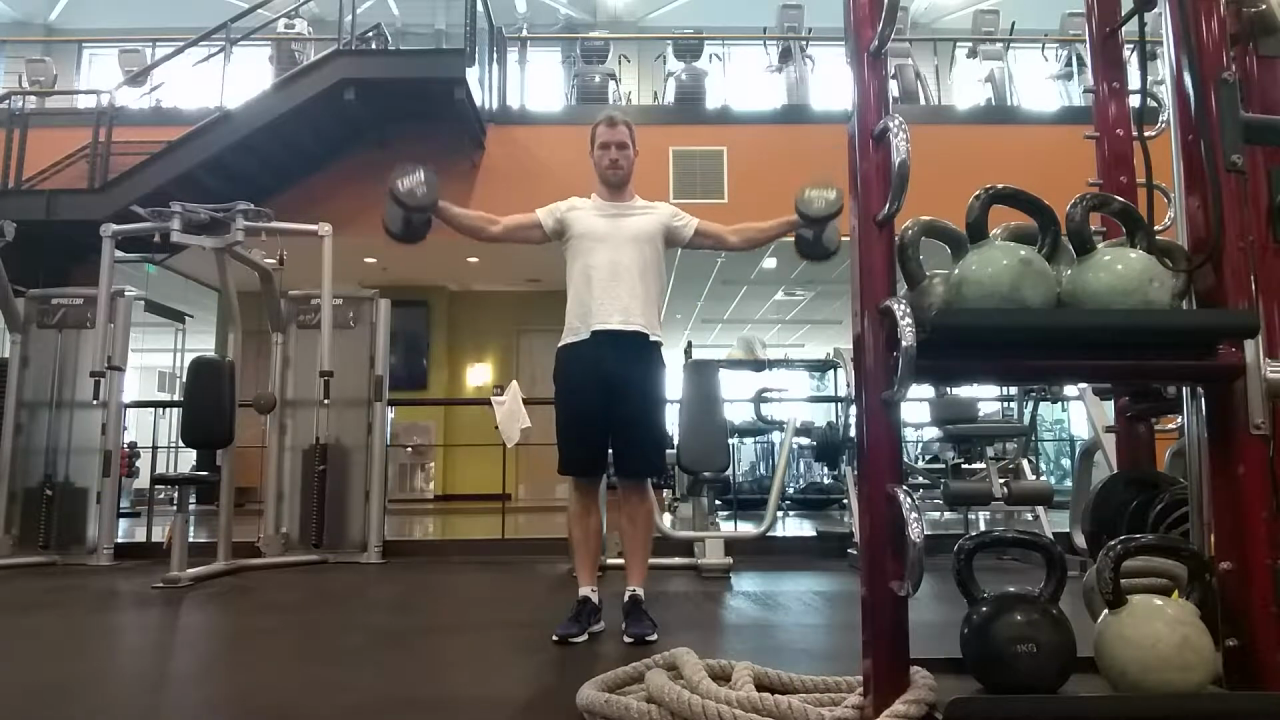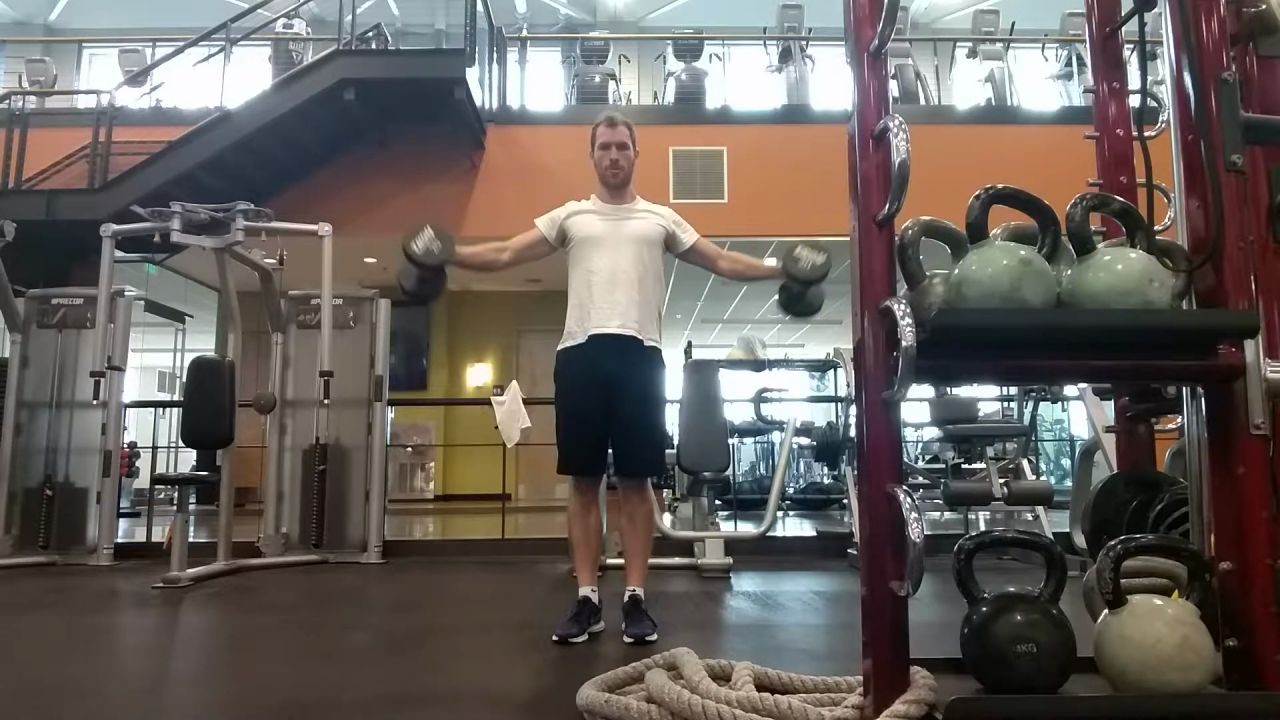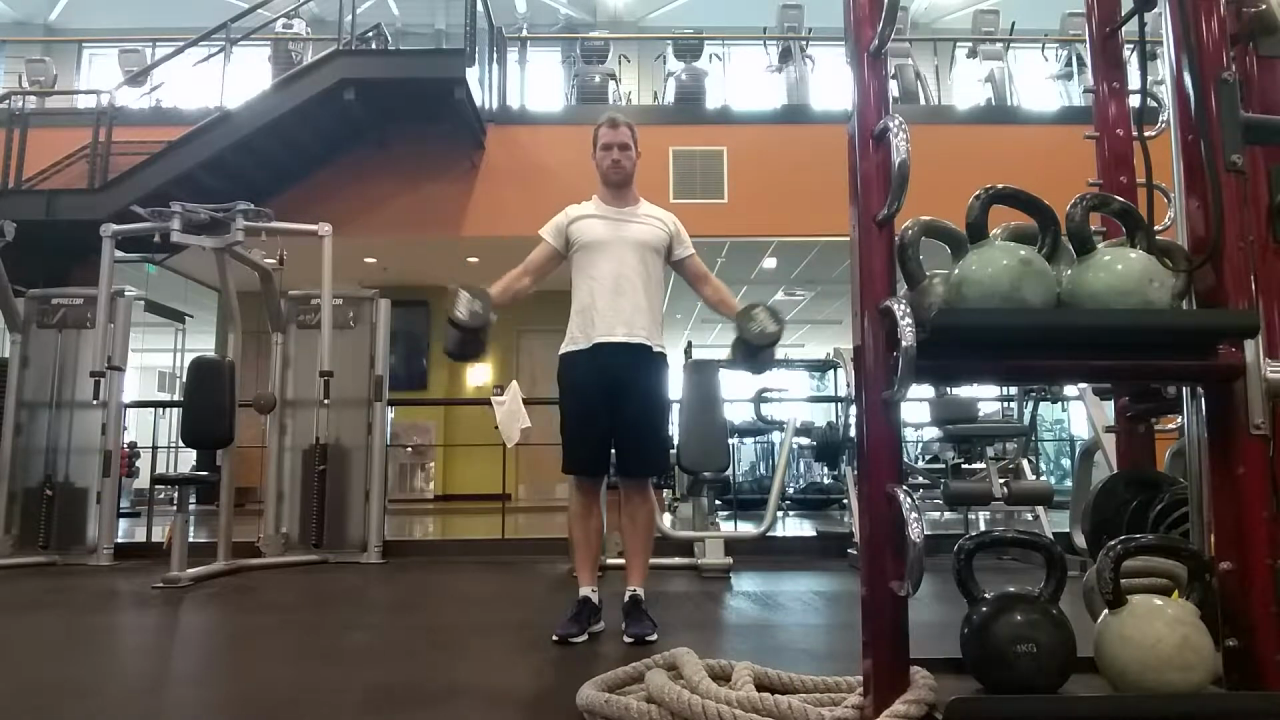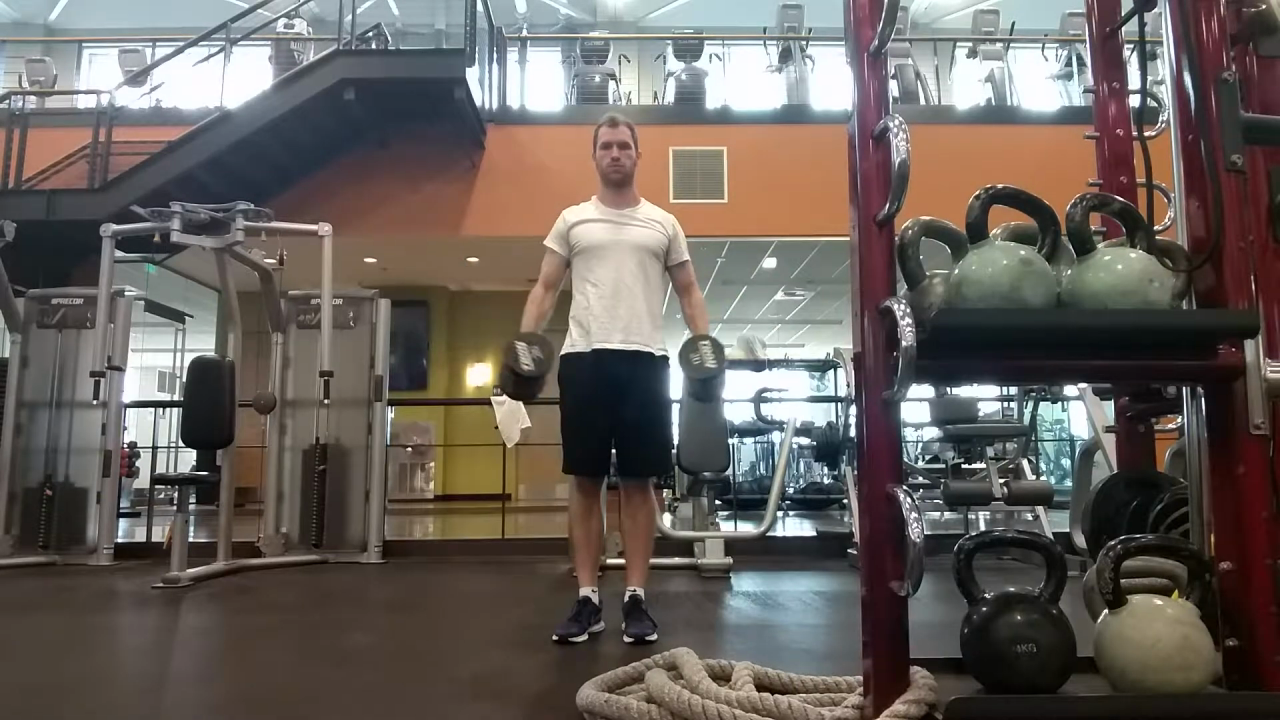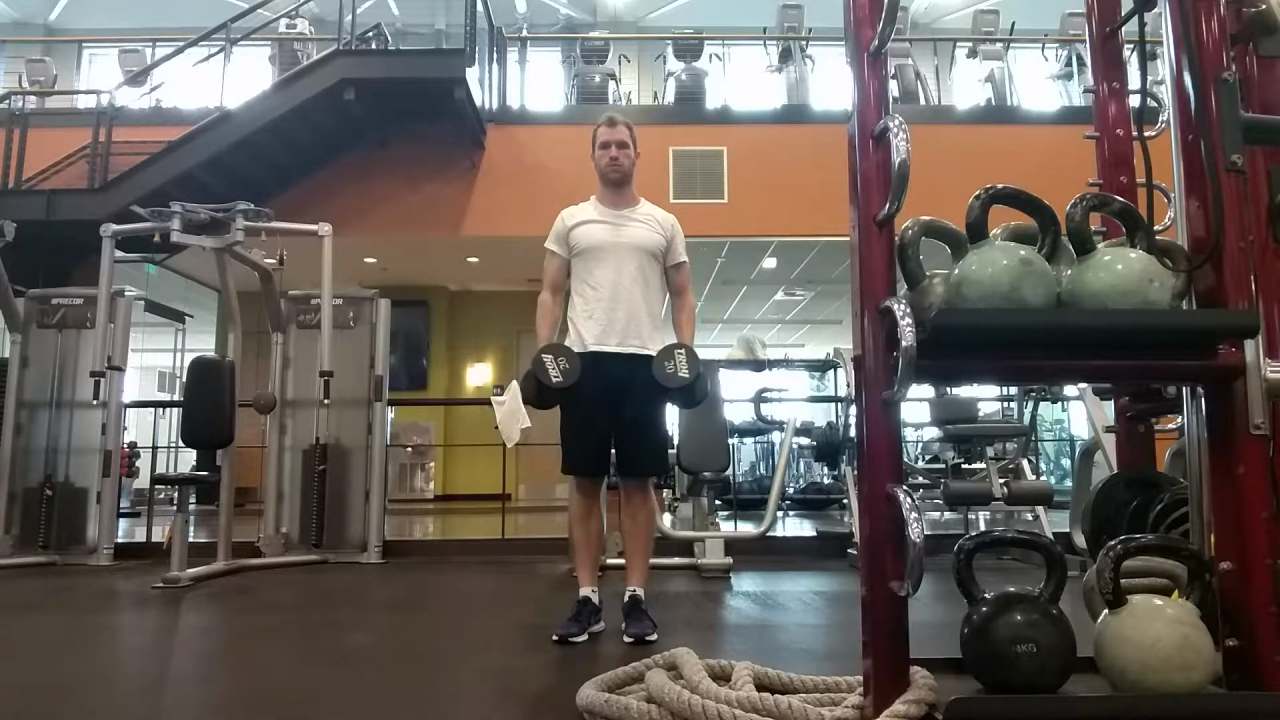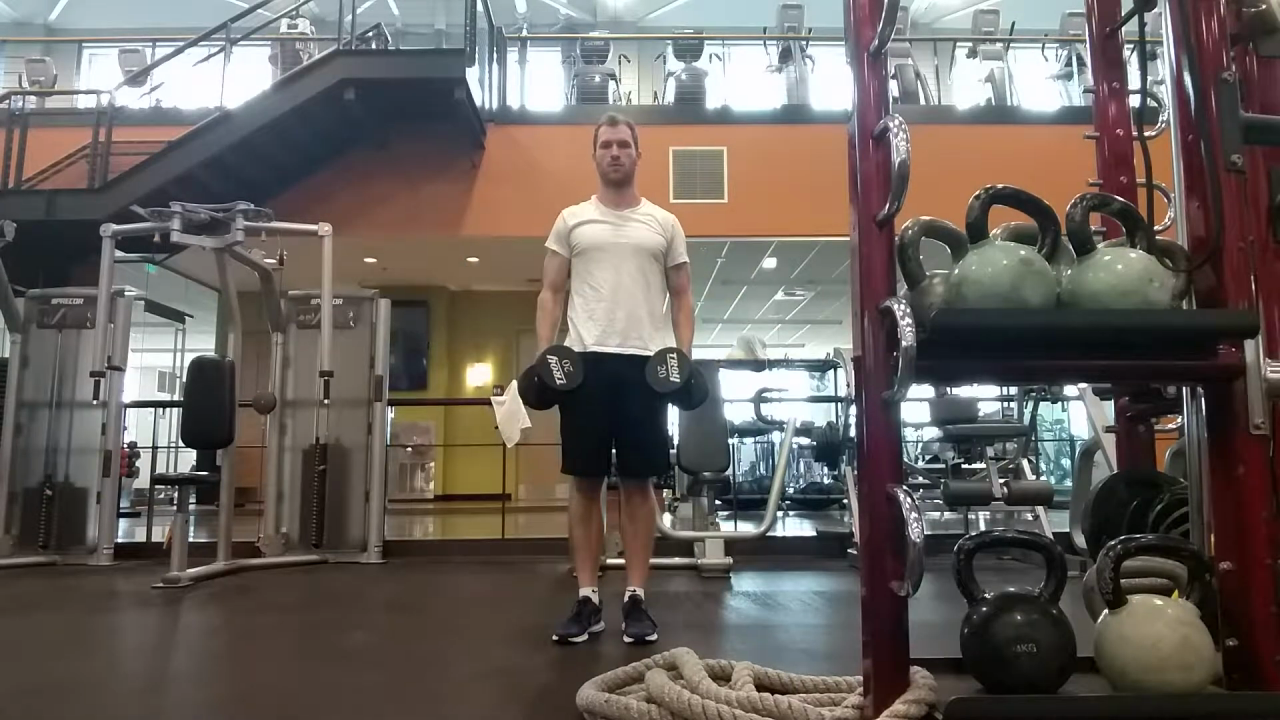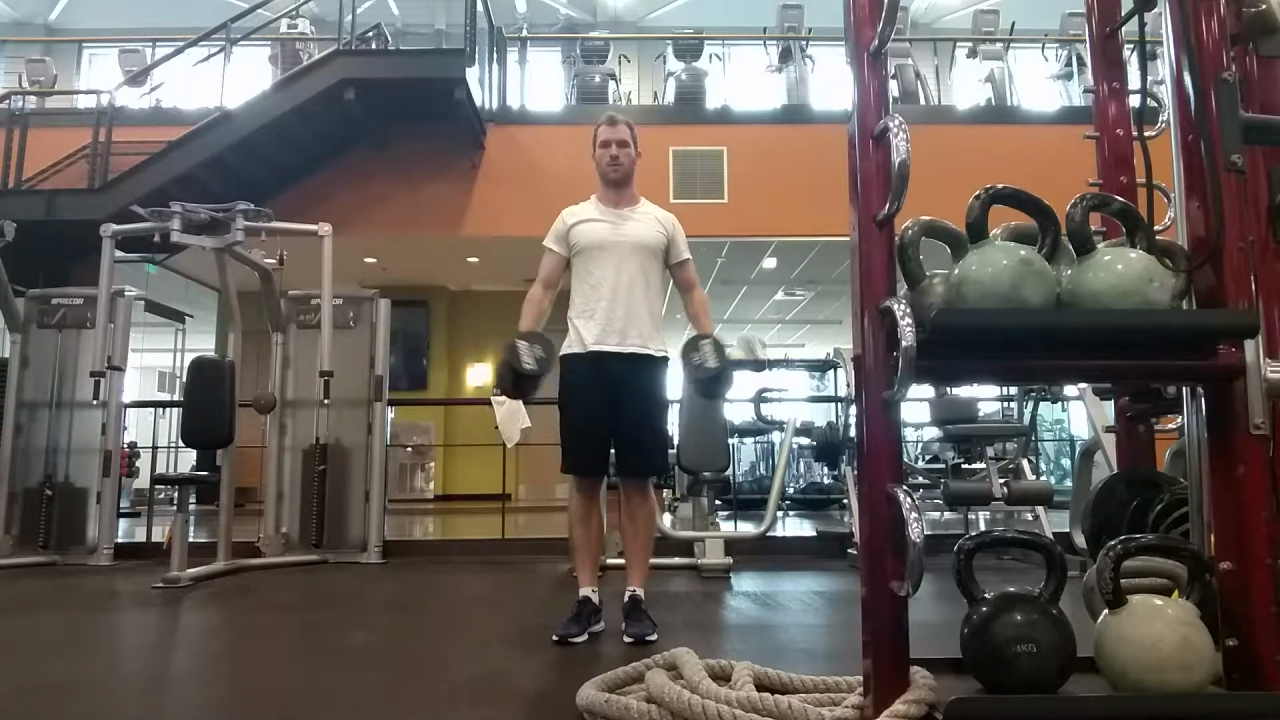
dt=0.3s
person 1, frame 1
left shoulder: (661, 215)
right shoulder: (569, 211)
left elbow: (731, 236)
right elbow: (495, 227)
left wrist: (797, 221)
right wrist: (437, 208)
left hip: (639, 352)
right hip: (581, 352)
left knee: (636, 481)
right knee: (583, 481)
left ankle: (635, 598)
right ankle: (587, 599)
person 1, frame 2
left shoulder: (661, 219)
right shoulder: (570, 215)
left elbow: (722, 261)
right elbow: (506, 252)
left wrist: (781, 270)
right wrist: (447, 254)
left hip: (639, 355)
right hip: (581, 354)
left knee: (636, 481)
right knee: (584, 481)
left ankle: (635, 598)
right ankle: (587, 598)
person 1, frame 3
left shoulder: (664, 222)
right shoulder: (572, 218)
left elbow: (703, 281)
right elbow: (527, 273)
left wrist: (744, 316)
left hip: (643, 358)
right hip: (585, 357)
left knee: (638, 481)
right knee: (585, 481)
left ankle: (635, 598)
right ankle: (588, 599)
person 1, frame 4
left shoulder: (664, 223)
right shoulder: (572, 220)
left elbow: (689, 290)
right elbow: (545, 288)
left wrist: (705, 342)
right wrist: (524, 339)
left hip: (645, 361)
right hip: (585, 360)
left knee: (638, 482)
right knee: (586, 481)
left ankle: (635, 597)
right ankle: (588, 598)
person 1, frame 5
left shoulder: (663, 223)
right shoulder: (570, 220)
left elbow: (682, 295)
right elbow: (551, 293)
left wrist: (685, 353)
right wrist: (544, 353)
left hip: (644, 363)
right hip: (584, 362)
left knee: (638, 482)
right knee: (585, 482)
left ankle: (635, 598)
right ankle: (587, 599)
person 1, frame 6
left shoulder: (664, 223)
right shoulder: (571, 220)
left elbow: (681, 297)
right elbow: (551, 293)
left wrist: (683, 357)
right wrist: (545, 355)
left hip: (644, 365)
right hip: (584, 363)
left knee: (638, 483)
right knee: (585, 483)
left ankle: (635, 598)
right ankle: (588, 599)
person 1, frame 7
left shoulder: (663, 222)
right shoulder: (571, 219)
left elbow: (691, 287)
right elbow: (544, 286)
left wrist: (708, 337)
right wrist: (524, 336)
left hip: (643, 361)
right hip: (584, 360)
left knee: (638, 481)
right knee: (585, 481)
left ankle: (635, 599)
right ankle: (588, 599)
